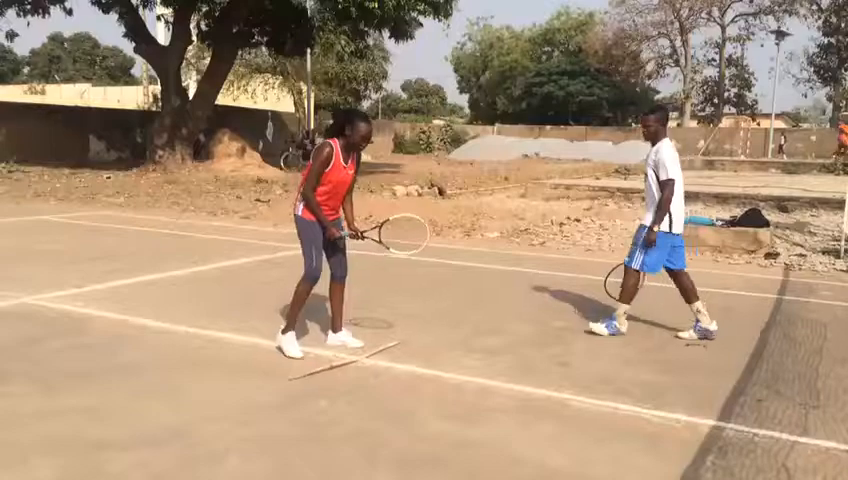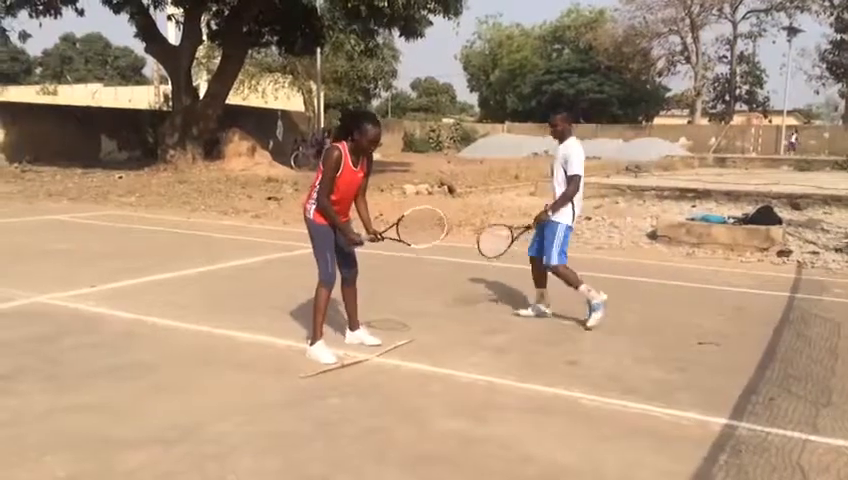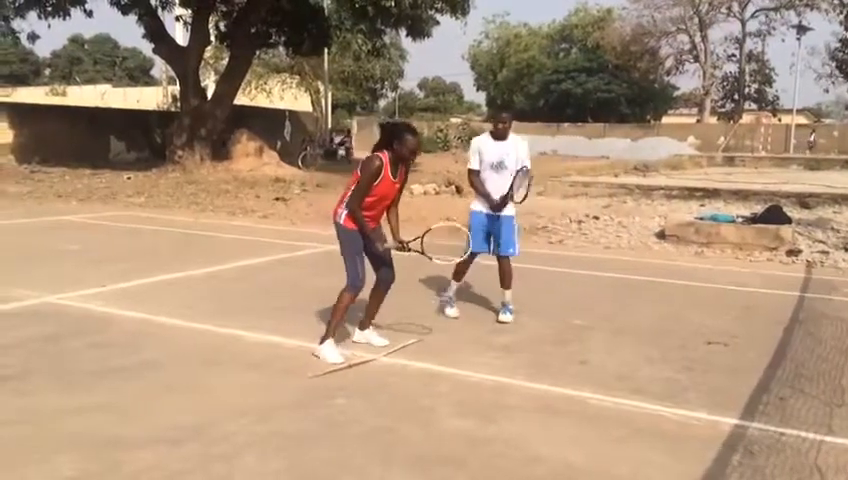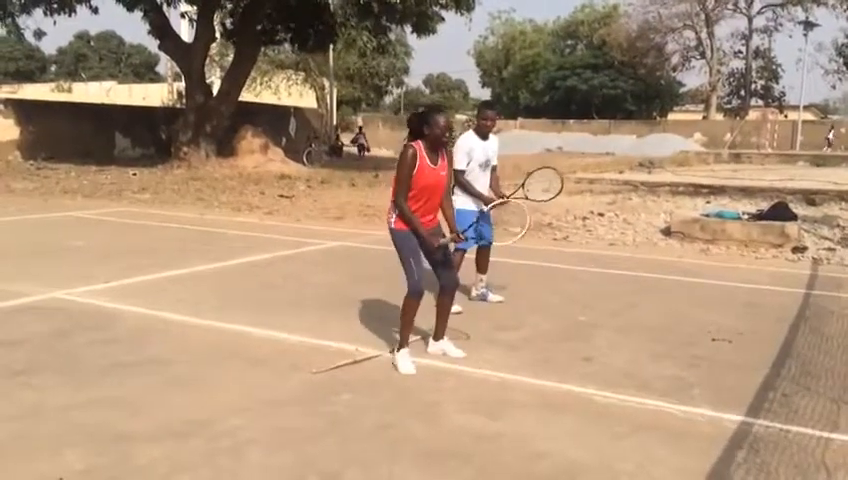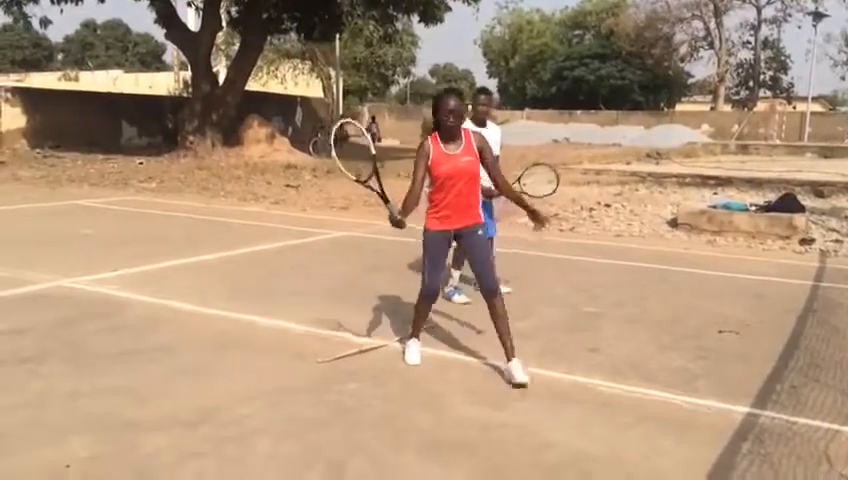
dt=0.7s
person 1, frame 1
left shoulder: (355, 156)
right shoulder: (327, 150)
left elbow: (346, 194)
right elbow: (307, 191)
left wrist: (351, 224)
right wrist: (327, 226)
left hip: (332, 217)
right hip: (309, 214)
left knee: (340, 271)
right knee: (313, 271)
left ankle: (336, 331)
right ankle: (287, 331)
person 1, frame 2
left shoulder: (367, 159)
right shoulder: (335, 154)
left elbow: (360, 196)
right elbow: (322, 199)
left wrist: (369, 228)
right wrist: (347, 232)
left hip: (341, 217)
right hip: (320, 217)
left knee: (350, 272)
right knee: (328, 275)
left ankle: (354, 329)
right ankle: (315, 342)
person 1, frame 3
left shoulder: (404, 168)
right shoulder: (376, 164)
left elbow: (392, 205)
right elbow: (353, 205)
left wrist: (396, 237)
right wrist: (374, 239)
left hip: (371, 224)
right hip: (349, 222)
left knee: (387, 276)
right knee: (356, 281)
left ankle: (364, 329)
right ankle: (326, 342)
person 1, frame 4
left shoulder: (445, 156)
right shoulder: (411, 153)
left elbow: (445, 196)
right elbow: (399, 200)
left wrist: (454, 229)
right wrist: (423, 235)
left hip: (432, 226)
right hip: (404, 226)
left knee: (450, 282)
right knee: (417, 285)
left ankle: (438, 340)
right ankle: (401, 349)
person 1, frame 5
left shoulder: (476, 140)
right shoulder: (427, 146)
left elbow: (498, 180)
right elbow: (416, 188)
left wrist: (528, 208)
right wrist: (401, 214)
left hip: (471, 223)
right hip: (437, 226)
left knee: (491, 287)
right knee: (430, 288)
left ankle: (511, 361)
right ankle: (413, 339)
person 2, frame 1
left shoulder: (662, 152)
right shoulder: (660, 149)
left elbow: (667, 194)
left wrist: (654, 228)
left hip: (659, 223)
right hip: (669, 223)
left knee: (633, 267)
right knee: (676, 271)
left ankle: (618, 321)
right ankle: (705, 322)
person 2, frame 2
left shoulder: (573, 149)
right shoulder: (560, 149)
left elbow: (573, 188)
left wrist: (547, 212)
right wrist: (544, 212)
left hip: (561, 217)
right hip: (551, 216)
left knee: (554, 264)
right knee: (536, 258)
left ankle: (594, 298)
right ankle: (541, 304)
person 2, frame 3
left shoulder: (520, 145)
right shoulder: (478, 142)
right elbow: (473, 176)
left wrist: (506, 198)
right wrist: (489, 198)
left hip: (505, 210)
right hip: (481, 208)
left knee: (504, 256)
right knee: (471, 253)
left ankle: (507, 304)
right ankle: (449, 295)
person 2, frame 4
left shoulder: (494, 141)
right shoulder: (465, 142)
right elbow: (458, 178)
left wrist: (498, 193)
right wrist: (484, 198)
left hip: (483, 205)
right hip: (464, 205)
left knee: (486, 244)
right knee: (461, 248)
left ankle: (479, 288)
person 2, frame 5
left shoulder: (495, 130)
right shoulder: (463, 131)
left elbow: (494, 162)
right wrist: (481, 188)
left hip: (486, 195)
left knee: (489, 236)
right ankle: (452, 286)
